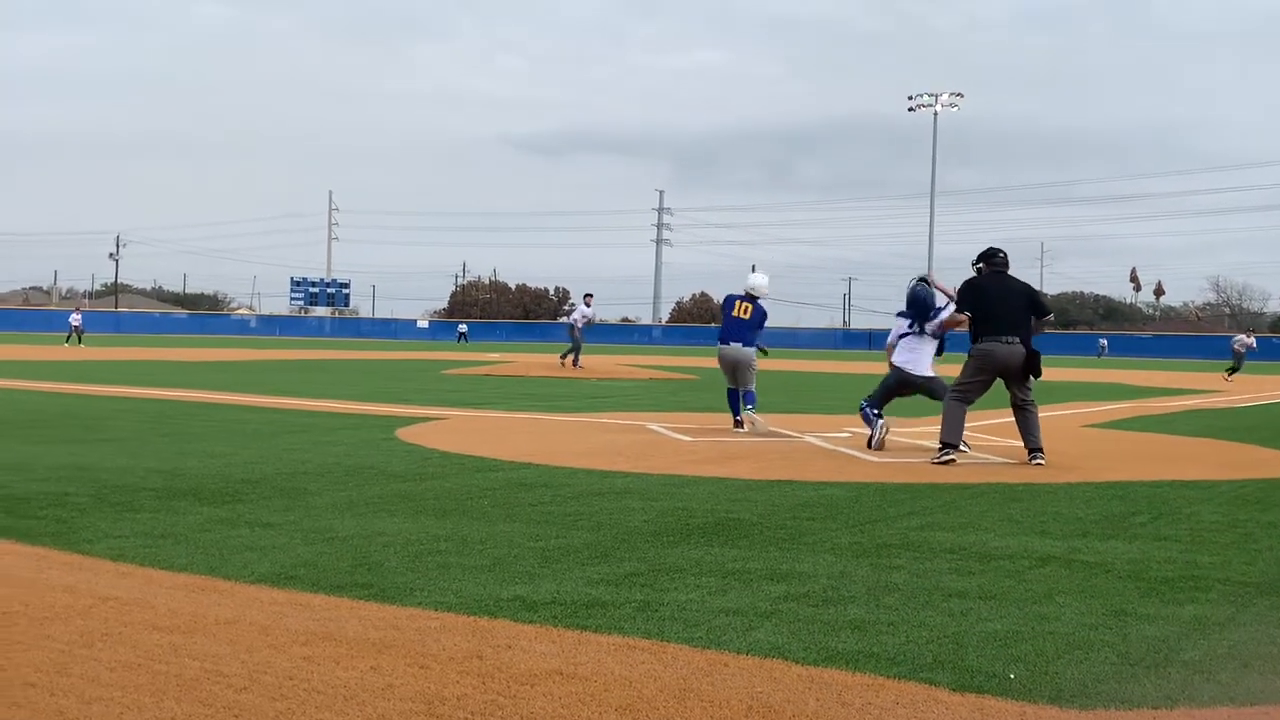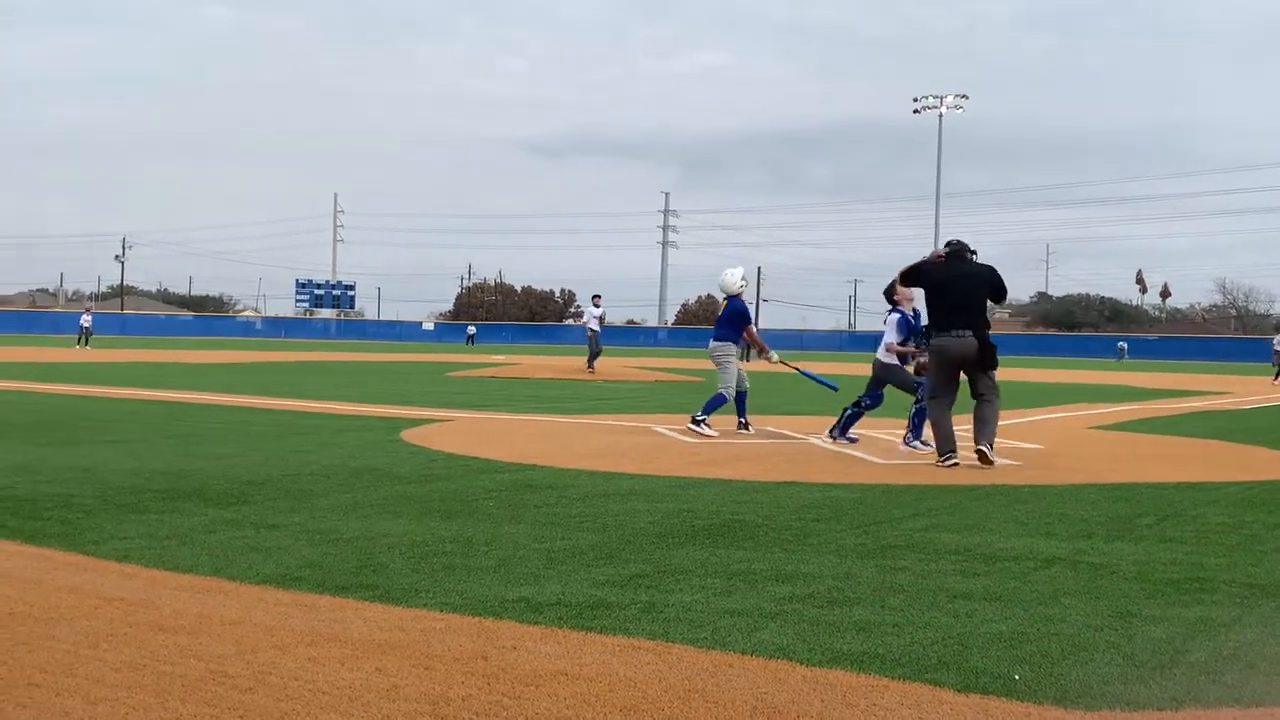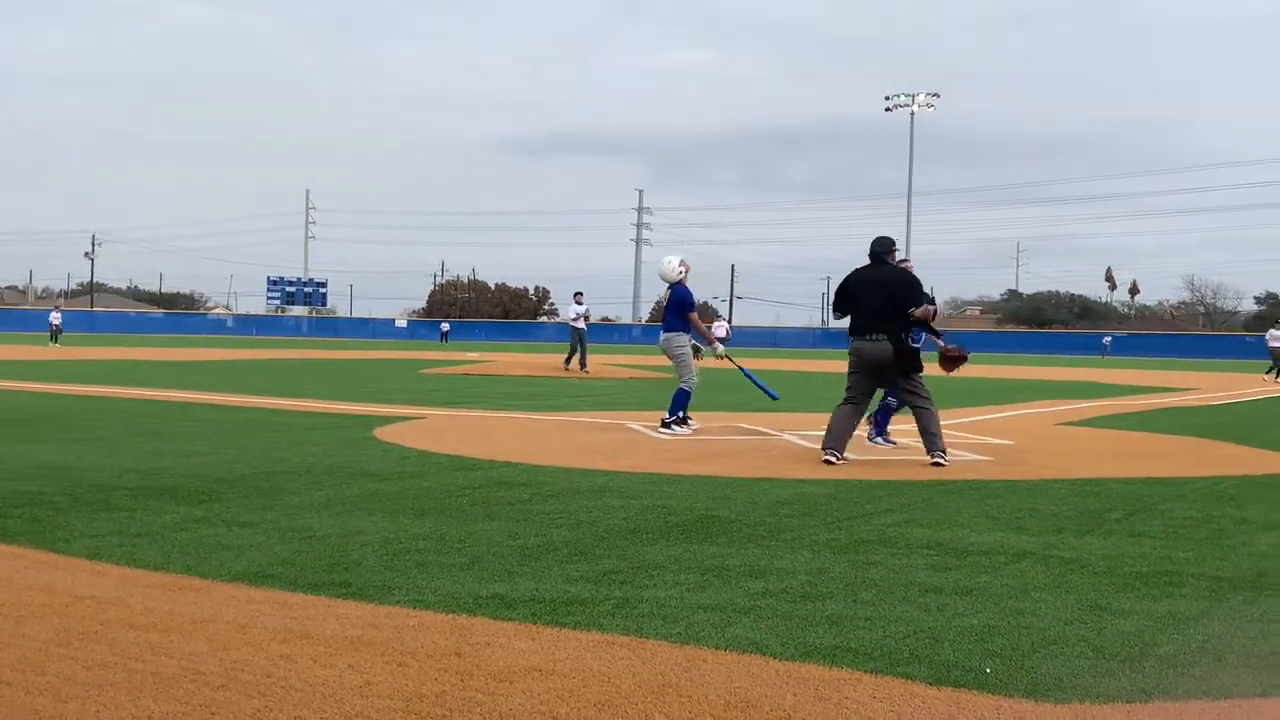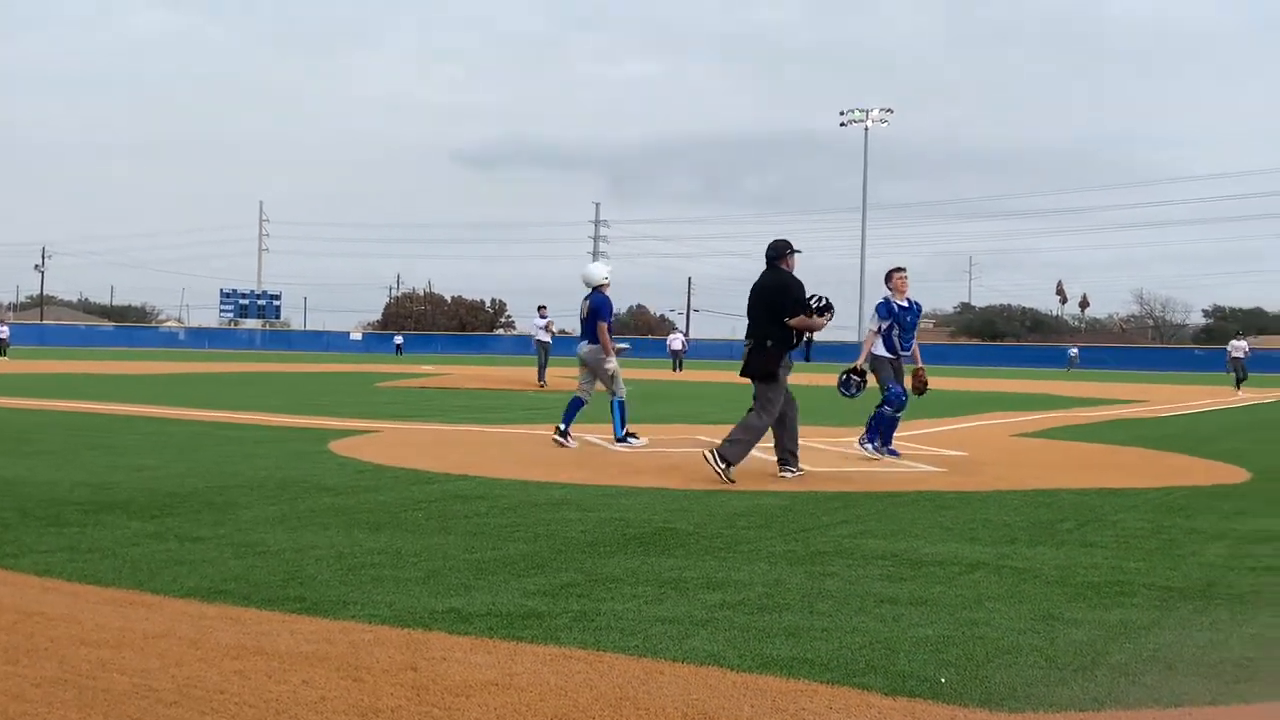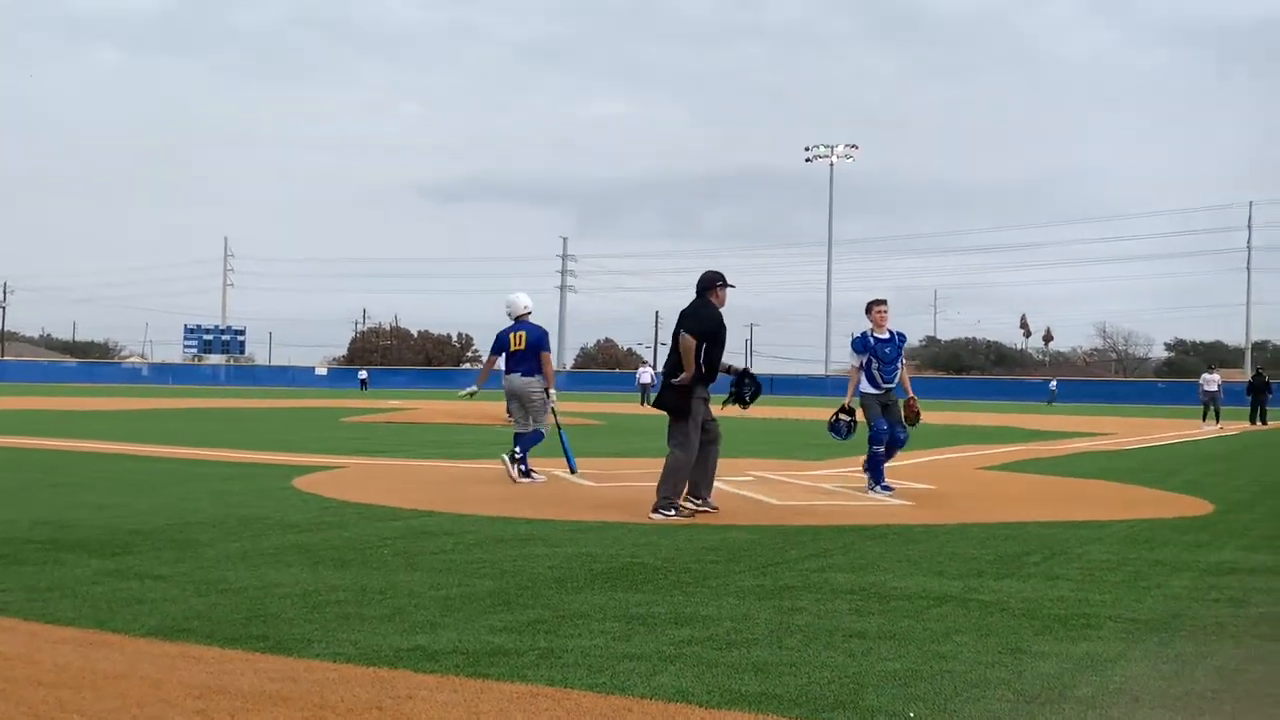
dt=0.4s
person 1, frame 1
left shoulder: (974, 284)
right shoulder: (1024, 288)
left elbow: (960, 318)
right elbow: (1047, 317)
left wrist: (938, 327)
left hip: (987, 349)
right hip: (1019, 351)
left knee: (957, 397)
right knee: (1025, 402)
left ankle: (948, 448)
right ankle: (1036, 452)
person 1, frame 2
left shoulder: (930, 270)
right shoulder: (985, 271)
left elbow: (901, 278)
right elbow: (1001, 299)
left hip: (941, 343)
right hip: (975, 342)
left knee: (939, 399)
right knee: (988, 396)
left ankle: (947, 452)
right ankle: (985, 443)
person 1, frame 3
left shoulder: (853, 278)
right shoulder: (904, 277)
left elbow: (837, 313)
right elbow: (917, 312)
right wrist: (928, 313)
left hip: (860, 347)
right hip: (894, 348)
left knee: (853, 400)
right knee: (921, 400)
left ankle: (831, 449)
right ankle: (936, 451)
person 1, frame 4
left shoulder: (761, 283)
right shoulder: (790, 282)
right elbow: (795, 320)
left wrist: (807, 321)
right wrist: (817, 324)
left hip: (758, 353)
right hip: (773, 356)
left knee: (786, 408)
right knee: (764, 412)
left ankle: (789, 464)
right ankle: (722, 456)
person 1, frame 5
left shoulder: (698, 311)
right shoulder: (708, 313)
right elbow: (686, 338)
left wrist: (729, 368)
right wrist: (689, 372)
left hip: (690, 389)
right hip: (688, 389)
left knee: (710, 436)
right knee: (684, 447)
left ankle: (697, 497)
right ankle: (665, 506)
person 2, frame 1
left shoulder: (901, 320)
right shoulder: (938, 317)
left elbow: (890, 346)
right elbow: (955, 299)
right wrist: (938, 285)
left hip: (898, 373)
right hip: (923, 378)
left knee: (868, 405)
left ankle: (876, 423)
person 2, frame 2
left shoulder: (912, 315)
right shoulder: (897, 318)
right elbow: (889, 346)
right wrist: (910, 351)
left hip: (884, 364)
right hip: (888, 365)
left knee: (868, 399)
right knee: (924, 391)
left ankle: (837, 431)
right ankle: (913, 437)
person 2, frame 3
left shoulder: (922, 297)
left elbow: (924, 325)
left wrist: (939, 343)
left hip: (908, 350)
right knee: (896, 390)
left ankle: (877, 421)
right ankle: (877, 431)
person 2, frame 4
left shoulder: (915, 308)
right shoulder: (885, 307)
left elbow: (913, 337)
right elbow: (872, 333)
left wrist: (919, 363)
right wrist: (862, 359)
left hip: (897, 360)
right hip: (881, 358)
left knee: (900, 400)
right knee: (893, 396)
left ankle: (883, 443)
right ankle: (868, 438)
person 2, frame 5
left shoulder: (898, 339)
right shoulder: (862, 341)
left elbow: (901, 367)
right elbow: (855, 370)
left wrist: (909, 393)
right wrist: (848, 397)
left hip: (890, 394)
right hip: (869, 395)
left knee: (900, 436)
right knee: (879, 433)
left ankle: (872, 466)
right ankle: (876, 481)
person 3, frame 1
left shoulder: (729, 299)
right shoulder: (761, 311)
left hip: (723, 349)
right hip: (745, 351)
left knee: (733, 385)
right knee: (748, 388)
left ankle: (738, 420)
right ankle: (749, 410)
person 3, frame 2
left shoulder: (729, 301)
right shoulder: (740, 306)
right elbow: (751, 334)
left wrist: (758, 347)
right wrist: (769, 352)
left hip: (719, 347)
right hip: (725, 349)
left knee: (741, 383)
right knee: (727, 391)
left ankle: (743, 423)
right ankle: (699, 419)
person 3, frame 3
left shoulder: (672, 289)
right shoulder: (683, 292)
right elbow: (695, 323)
left wrist: (689, 343)
right wrist: (714, 343)
left hip: (667, 338)
right hip: (677, 339)
left knee: (686, 378)
right knee: (688, 381)
left ankle: (678, 415)
right ankle: (670, 421)
person 3, frame 4
left shoulder: (587, 300)
right shoulder: (603, 300)
right elbow: (602, 331)
left wrist: (613, 346)
right wrist: (610, 357)
left hip: (583, 349)
right hip: (596, 350)
left knee: (583, 393)
right knee: (617, 392)
left ankle: (562, 430)
right ankle: (622, 435)
person 3, frame 5
left shoulder: (503, 334)
right shoulder: (540, 332)
left elbow: (490, 362)
right elbow: (546, 361)
left wrist: (477, 386)
right wrist: (551, 390)
left hip: (510, 382)
right hip: (532, 383)
left knee: (521, 427)
right knee: (540, 427)
left ankle: (524, 469)
right ankle: (516, 456)
